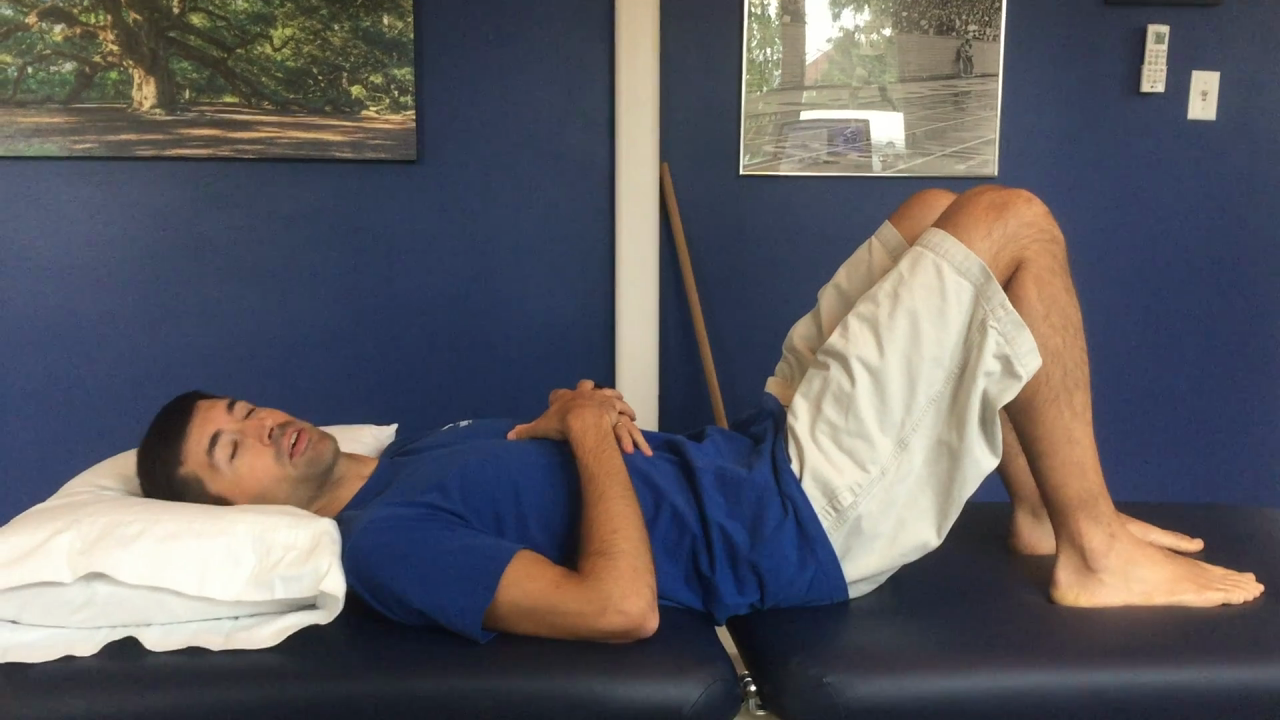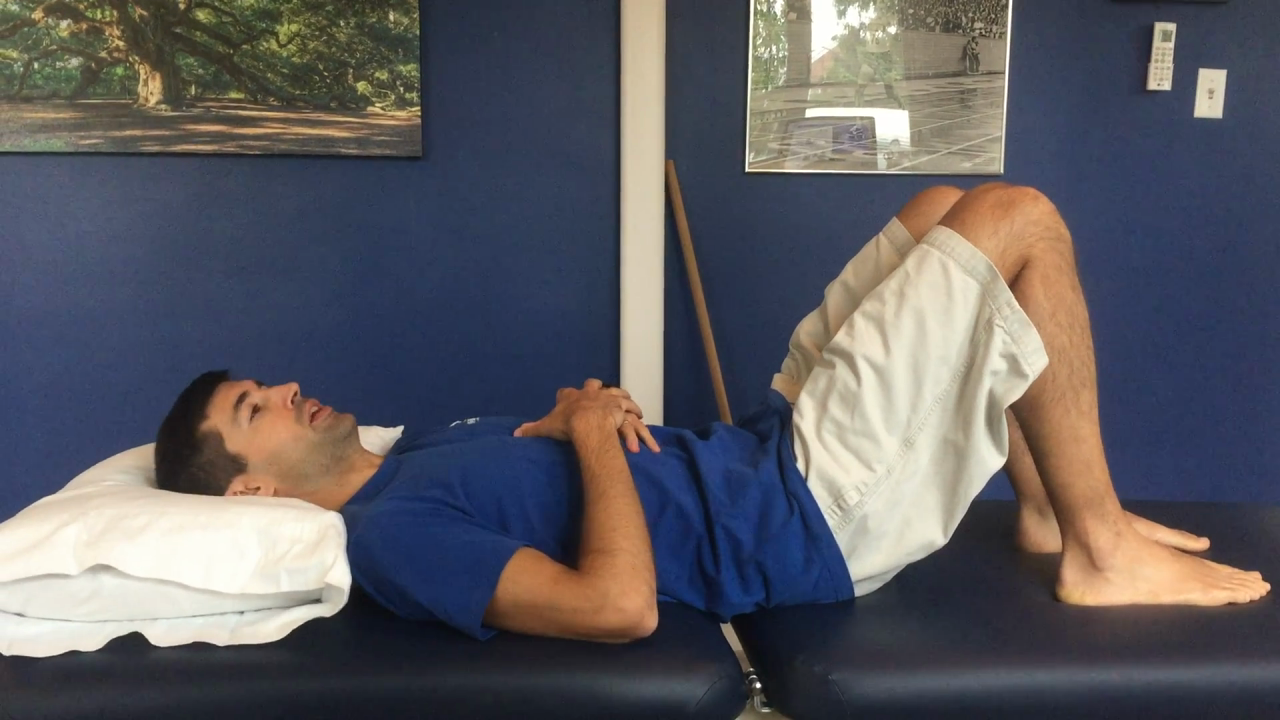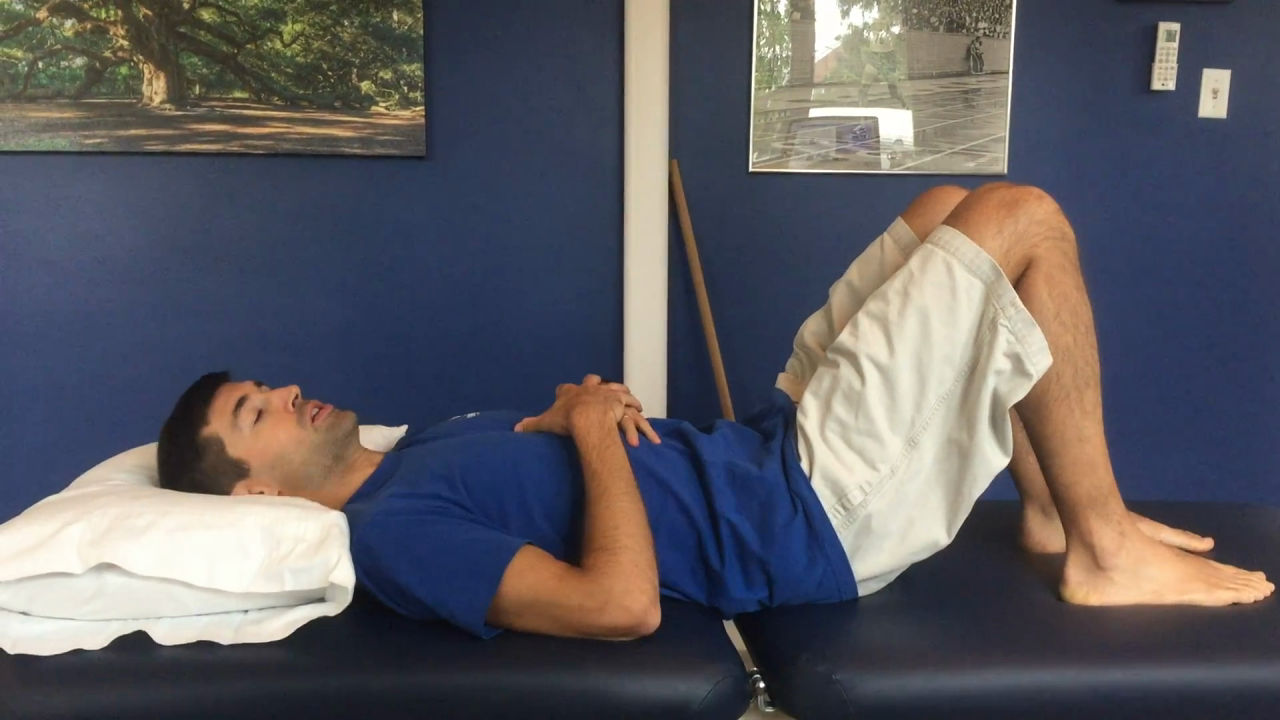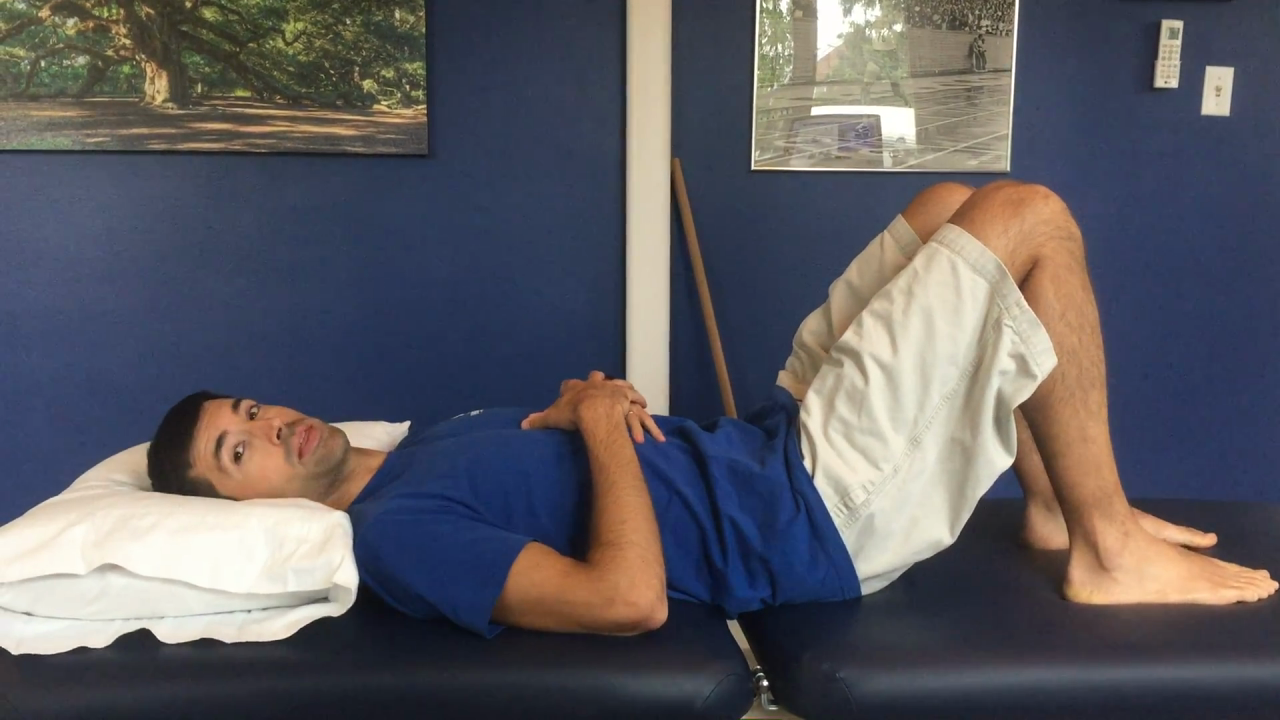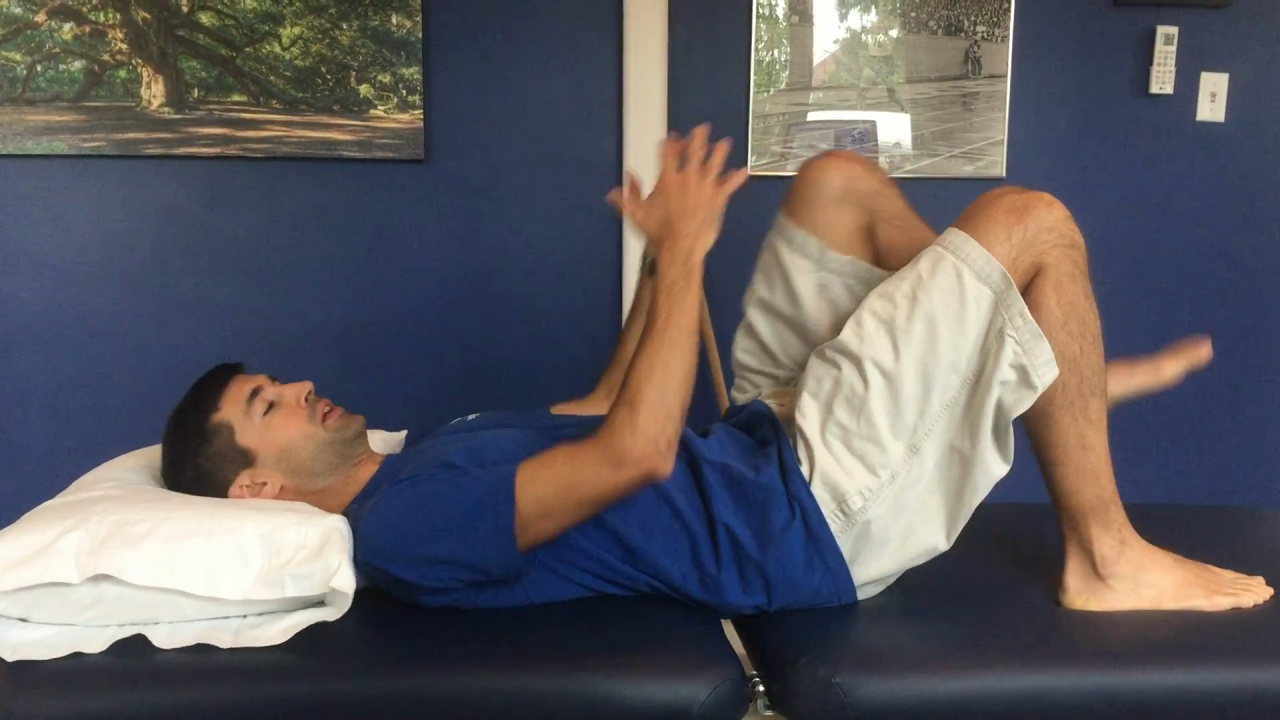
dt=0.5s
person 1, frame 1
left shoulder: (408, 451)
right shoulder: (385, 542)
right elbow: (621, 609)
left wrist: (570, 419)
right wrist: (592, 434)
left hip: (758, 449)
right hip: (805, 520)
left knee: (941, 211)
right knee: (1012, 222)
left ankle: (1044, 511)
right ankle: (1099, 554)
person 1, frame 2
left shoulder: (413, 454)
right shoulder: (390, 533)
right elbow: (619, 607)
left wrist: (580, 410)
right wrist: (593, 429)
left hip: (764, 441)
right hip: (813, 518)
left knee: (947, 206)
right knee: (1017, 219)
left ankle: (1045, 506)
right ankle: (1100, 550)
person 1, frame 3
left shoulder: (414, 452)
right shoulder: (392, 532)
right elbow: (624, 606)
left wrist: (583, 408)
right wrist: (592, 425)
left hip: (770, 442)
right hip: (814, 515)
left knee: (951, 208)
right knee: (1020, 218)
left ankle: (1052, 508)
right ankle: (1108, 554)
person 1, frame 4
left shoulder: (414, 454)
right shoulder: (396, 534)
right elbow: (631, 599)
left wrist: (590, 406)
right wrist: (601, 424)
left hip: (771, 439)
right hip: (816, 518)
left knee: (954, 206)
right knee: (1028, 218)
left ankle: (1057, 502)
right ankle: (1110, 552)
person 1, frame 5
left shoulder: (419, 465)
right shoulder: (408, 527)
left elbow: (604, 412)
right elbow: (639, 448)
left wrist: (662, 259)
right wrist: (681, 253)
left hip: (757, 450)
right hip: (807, 517)
left knee: (840, 179)
right knee: (1029, 221)
left ankle: (1053, 379)
right ankle: (1109, 558)
